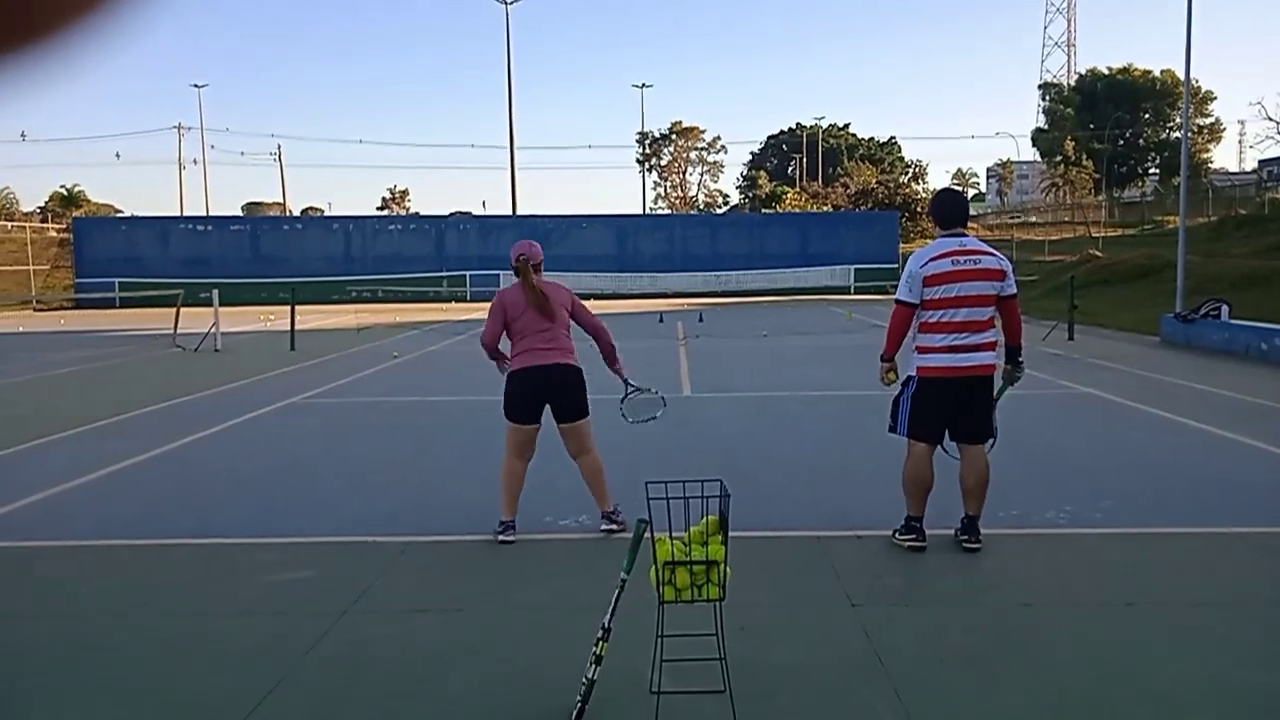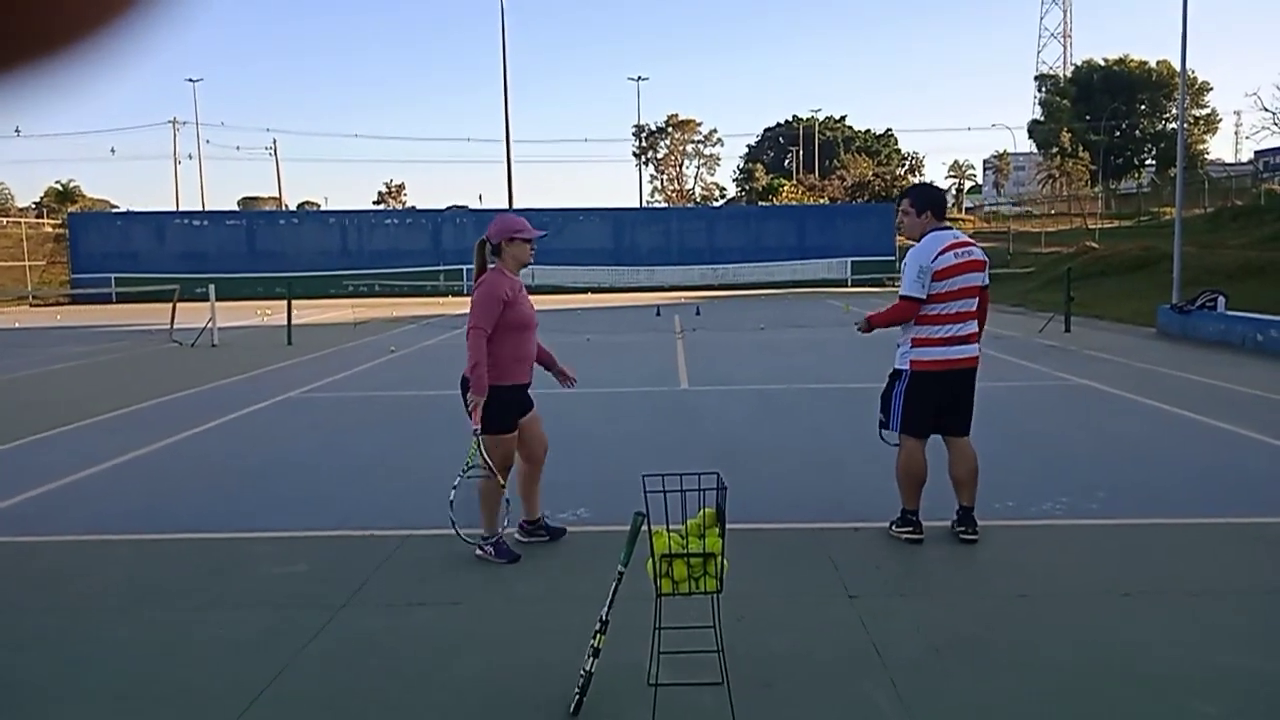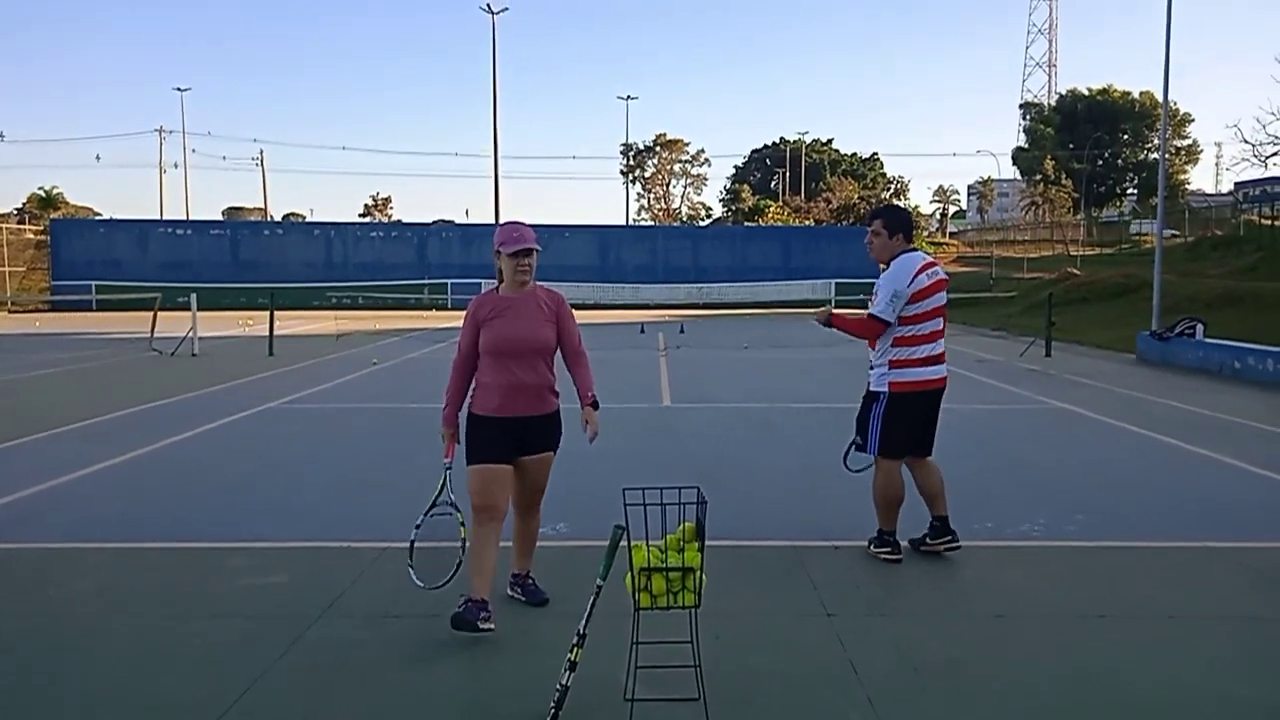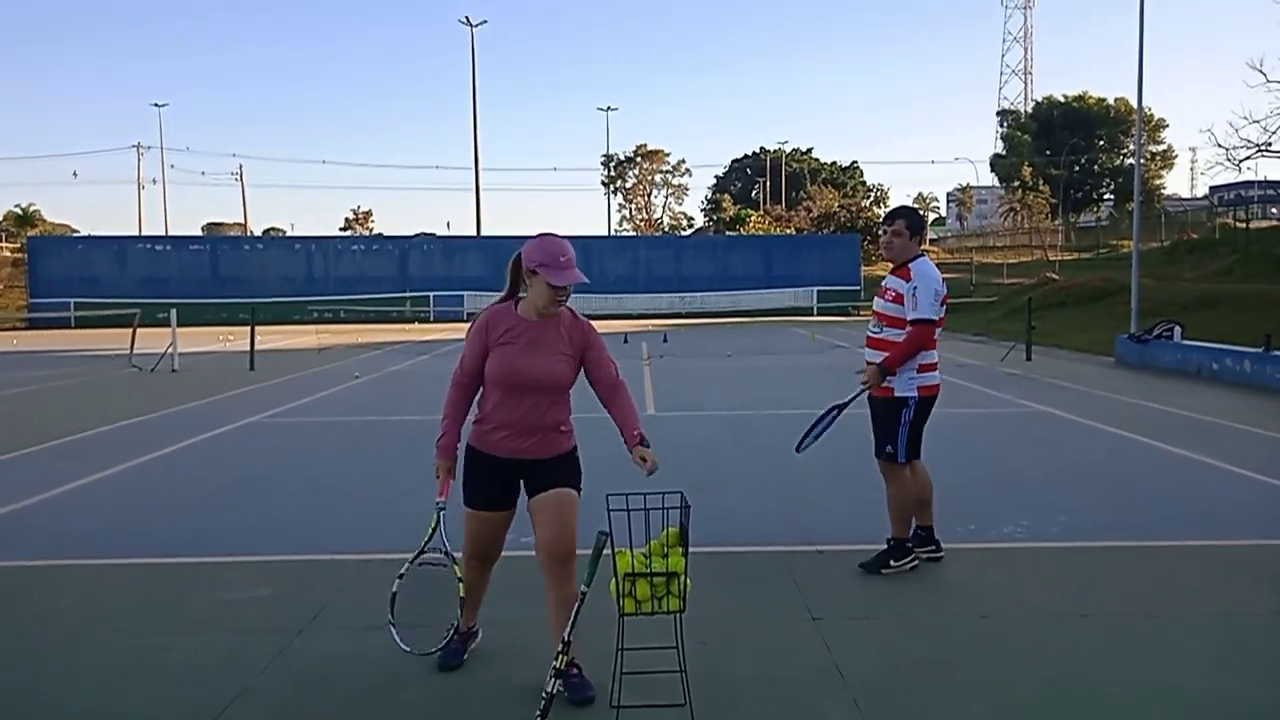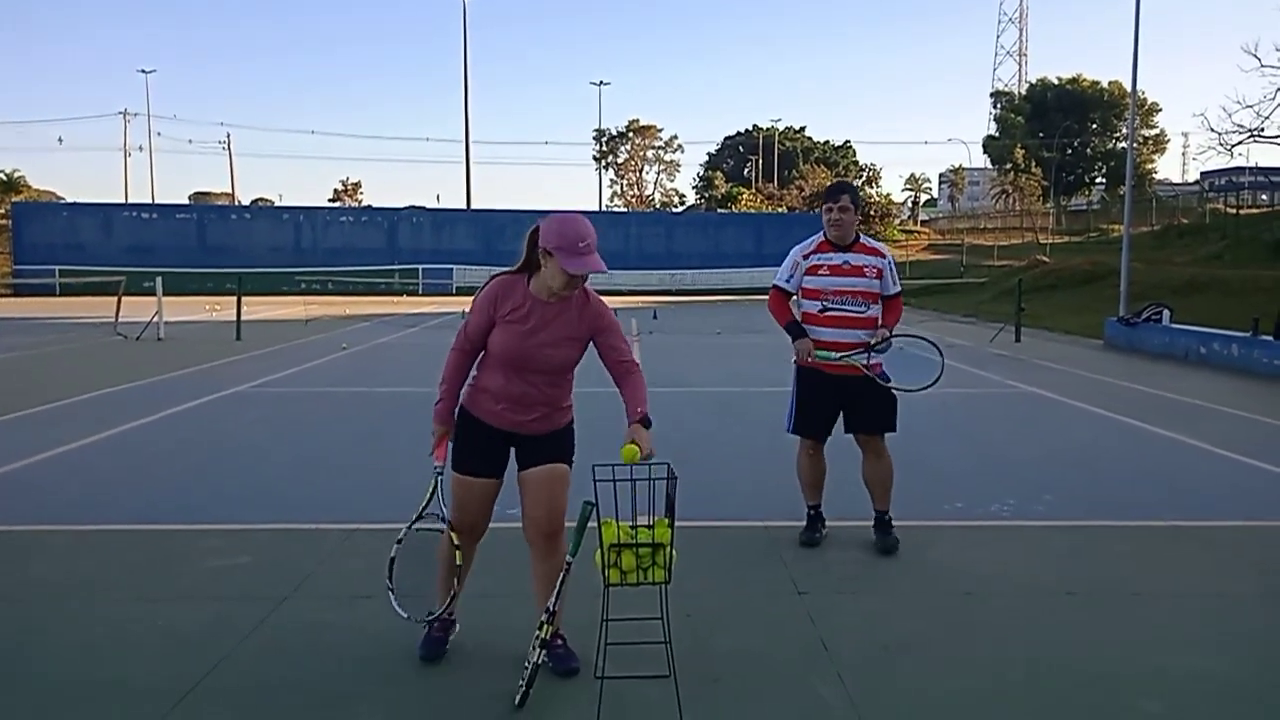
dt=1s
person 1, frame 1
left shoulder: (504, 297)
right shoulder: (562, 292)
left elbow: (488, 341)
right elbow: (596, 328)
left wrist: (499, 358)
right wrist: (612, 360)
left hip: (524, 379)
right hip: (565, 374)
left knee: (516, 455)
right knee: (584, 451)
left ankle: (506, 523)
right ankle: (609, 513)
person 1, frame 2
left shoulder: (513, 283)
right shoulder: (494, 284)
right elbow: (476, 335)
left wrist: (553, 364)
right wrist: (478, 386)
left hip: (513, 388)
right hip: (492, 391)
left knee: (536, 453)
right knee: (498, 466)
left ankle: (531, 523)
right ankle: (489, 540)
person 1, frame 3
left shoulder: (554, 302)
right shoulder: (481, 306)
left elbow: (575, 355)
right elbow: (464, 363)
left wrist: (588, 402)
right wrist: (449, 415)
left hip: (541, 420)
right hip: (487, 422)
left knee: (529, 505)
right knee: (486, 511)
left ankle: (521, 577)
right ankle: (477, 603)
person 1, frame 4
left shoulder: (579, 330)
right shoulder: (492, 322)
left elbow: (612, 387)
right elbow: (462, 386)
left wrist: (635, 440)
right wrist: (446, 447)
left hip: (555, 457)
right hip: (488, 456)
left knee: (561, 557)
right knee: (480, 554)
left ankle: (567, 662)
right ankle: (466, 629)
person 1, frame 5
left shoulder: (591, 310)
right shoulder: (499, 293)
left elbow: (626, 368)
right elbow: (463, 351)
left wrist: (638, 421)
right wrist: (443, 414)
left hip: (549, 431)
right hip: (481, 423)
left knee: (547, 533)
right knee: (465, 527)
left ankle: (551, 633)
right ankle: (443, 617)
person 2, frame 1
left shoulder: (922, 260)
right shoulder: (996, 260)
left elbow: (903, 315)
right elbow: (1011, 314)
left wrist: (888, 357)
right wrist: (1014, 357)
left hip: (932, 370)
right hip: (979, 369)
left knee: (920, 447)
right knee: (973, 447)
left ankle: (914, 526)
right ankle: (971, 527)
person 2, frame 2
left shoulder: (921, 254)
right shoulder: (975, 251)
left elbow: (907, 310)
right elbow: (981, 304)
left wrist: (871, 322)
left hip: (922, 363)
right hip: (963, 360)
left knee: (911, 439)
right knee: (959, 438)
left ankle: (909, 519)
right ankle: (966, 517)
person 2, frame 3
left shoulder: (895, 276)
right shoulder: (932, 268)
left elbow: (872, 328)
left wrist: (831, 319)
left hip: (896, 385)
right hip: (930, 380)
left knee: (886, 460)
right knee: (918, 458)
left ankle: (886, 539)
right ankle: (942, 529)
person 2, frame 4
left shoulder: (921, 277)
right shoulder: (899, 273)
left elbow: (921, 335)
left wrist: (882, 368)
right wrist: (877, 367)
left hip: (905, 389)
right hip: (894, 387)
left knee: (893, 465)
right knee: (907, 462)
left ankle: (900, 548)
right ankle: (925, 537)
person 2, frame 5
left shoulder: (879, 255)
right shoulder: (803, 254)
left elbow: (893, 301)
right elbow: (777, 298)
left wrist: (886, 328)
right wrist: (798, 335)
left hip: (865, 367)
right hip: (816, 367)
left knee: (873, 442)
right knee: (811, 442)
left ankle: (883, 522)
right ankle: (814, 516)
